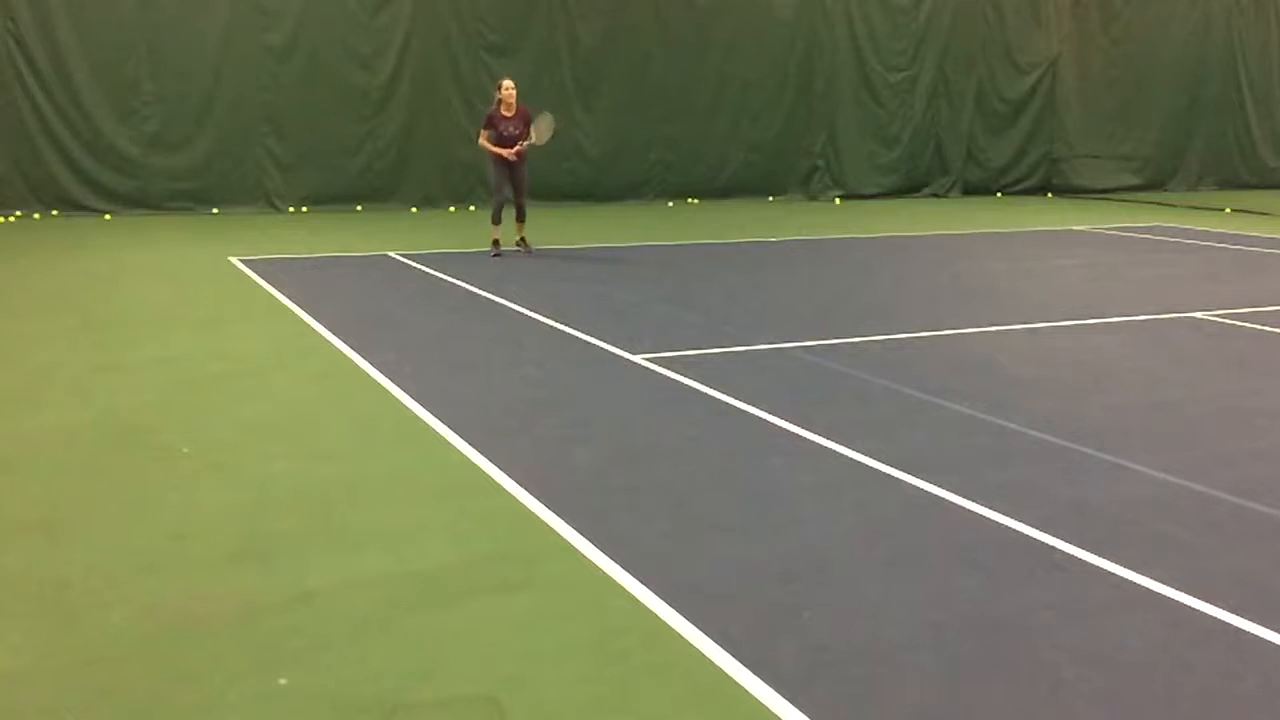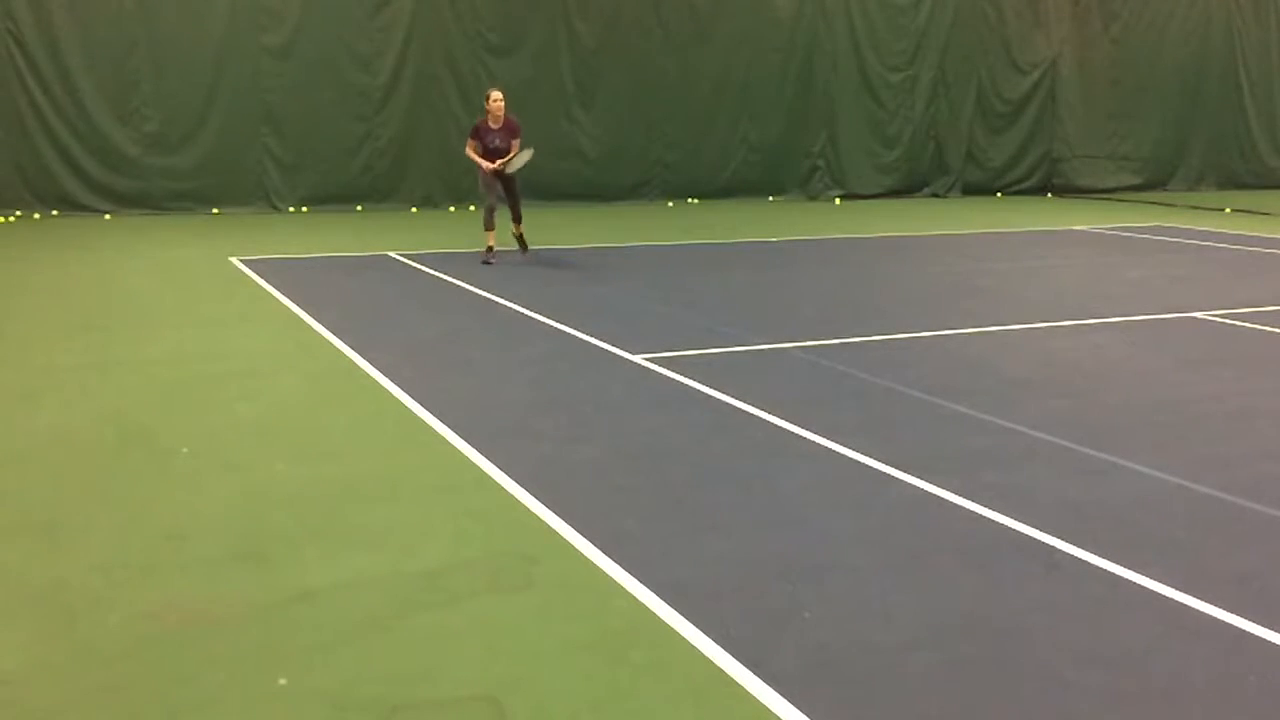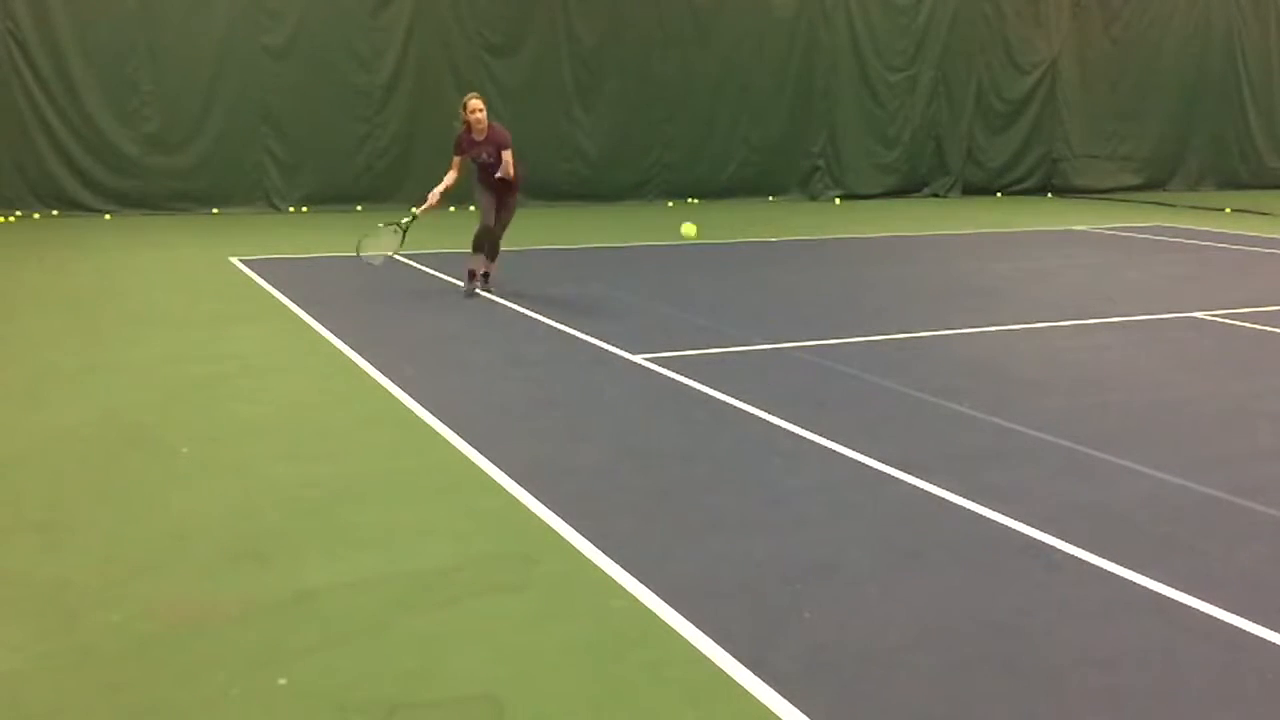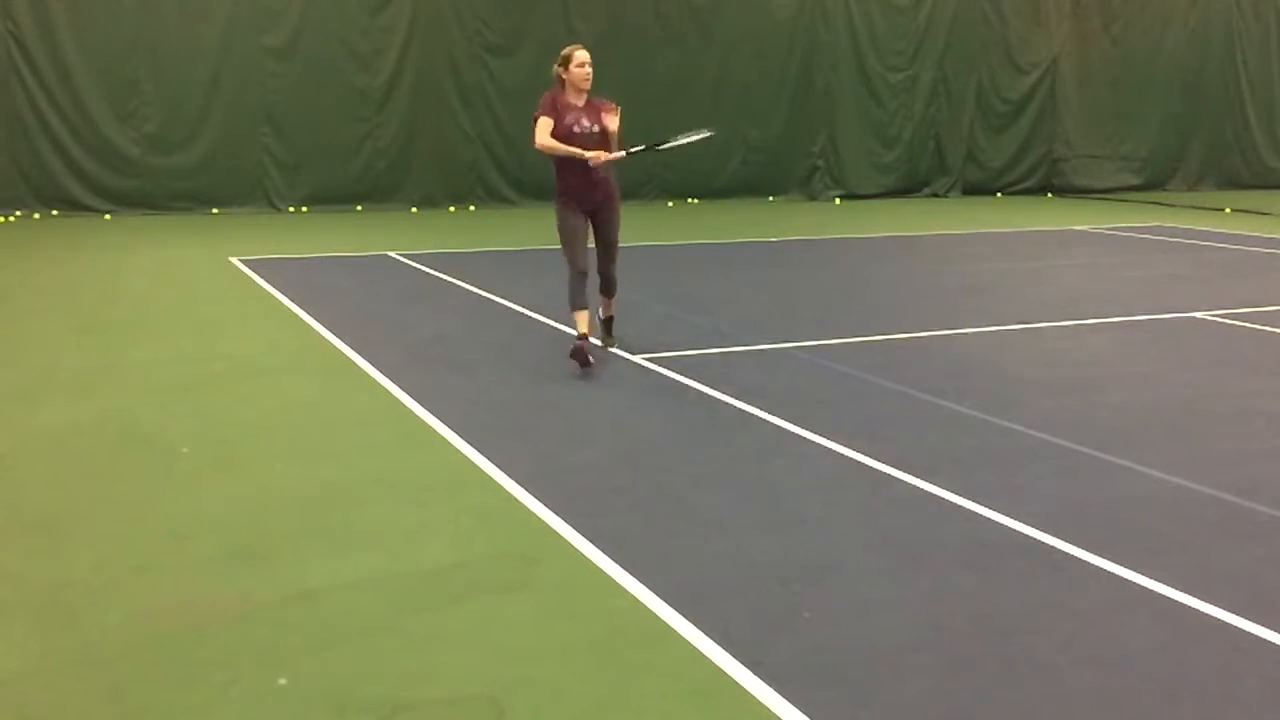
dt=1s
person 1, frame 1
left shoulder: (525, 113)
right shoulder: (492, 115)
left elbow: (531, 136)
right elbow: (481, 141)
left wrist: (525, 144)
right wrist: (501, 151)
left hip: (519, 161)
right hip: (499, 161)
left knee: (520, 201)
right knee: (498, 200)
left ankle: (520, 238)
right ankle: (495, 242)
person 1, frame 2
left shoulder: (512, 124)
right shoulder: (480, 126)
left elbow: (515, 152)
right elbow: (468, 149)
left wrist: (503, 162)
right wrist: (482, 162)
right hip: (487, 170)
left knee: (515, 207)
right knee: (490, 204)
left ankle: (518, 233)
right ankle: (490, 248)
person 1, frame 3
left shoulder: (500, 133)
right shoulder: (462, 139)
left elbow: (509, 172)
right elbow: (454, 171)
left wrist: (505, 170)
right wrist: (438, 189)
left hip: (507, 188)
right hip: (484, 187)
left knee: (494, 236)
right knee: (487, 225)
left ankle: (485, 274)
right ankle: (472, 271)
person 1, frame 4
left shoulder: (602, 106)
right shoulder: (552, 102)
left elbow: (611, 153)
right elbow: (541, 142)
left wrist: (613, 132)
right wrist: (584, 153)
left hip: (605, 197)
right hip: (570, 202)
left knee: (607, 269)
right knee: (579, 269)
left ankle: (607, 317)
right ankle: (582, 341)
